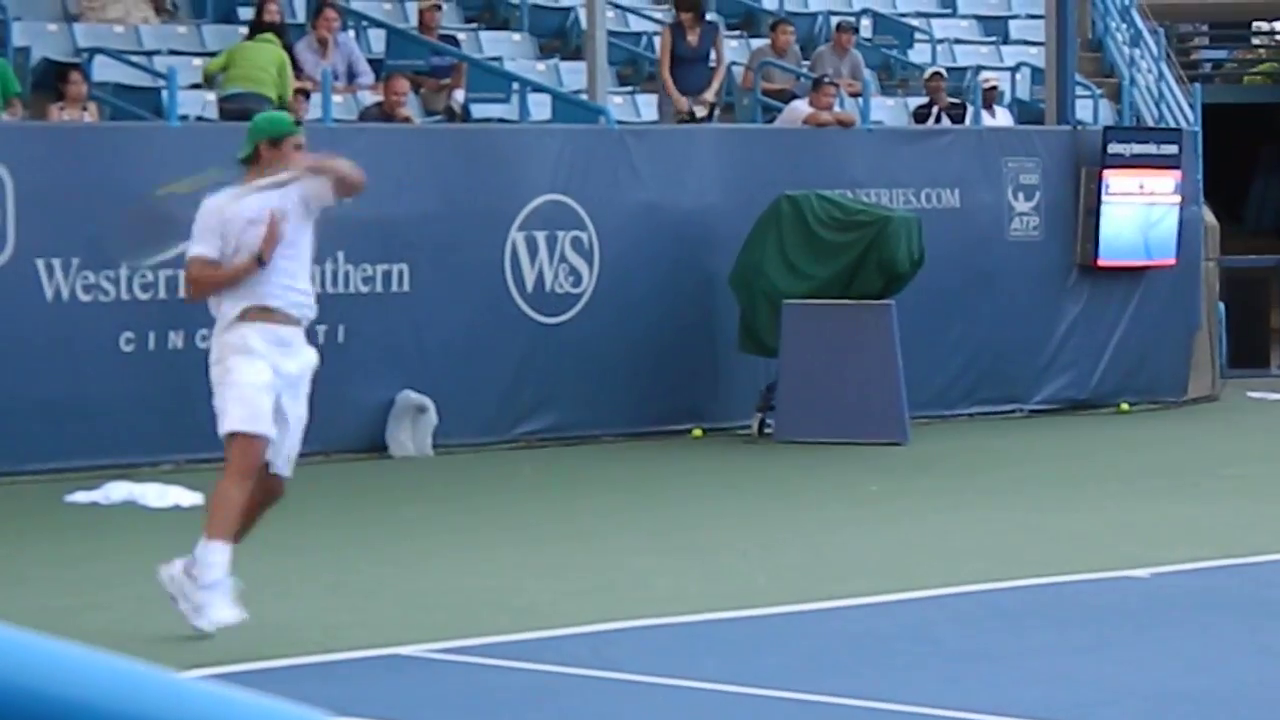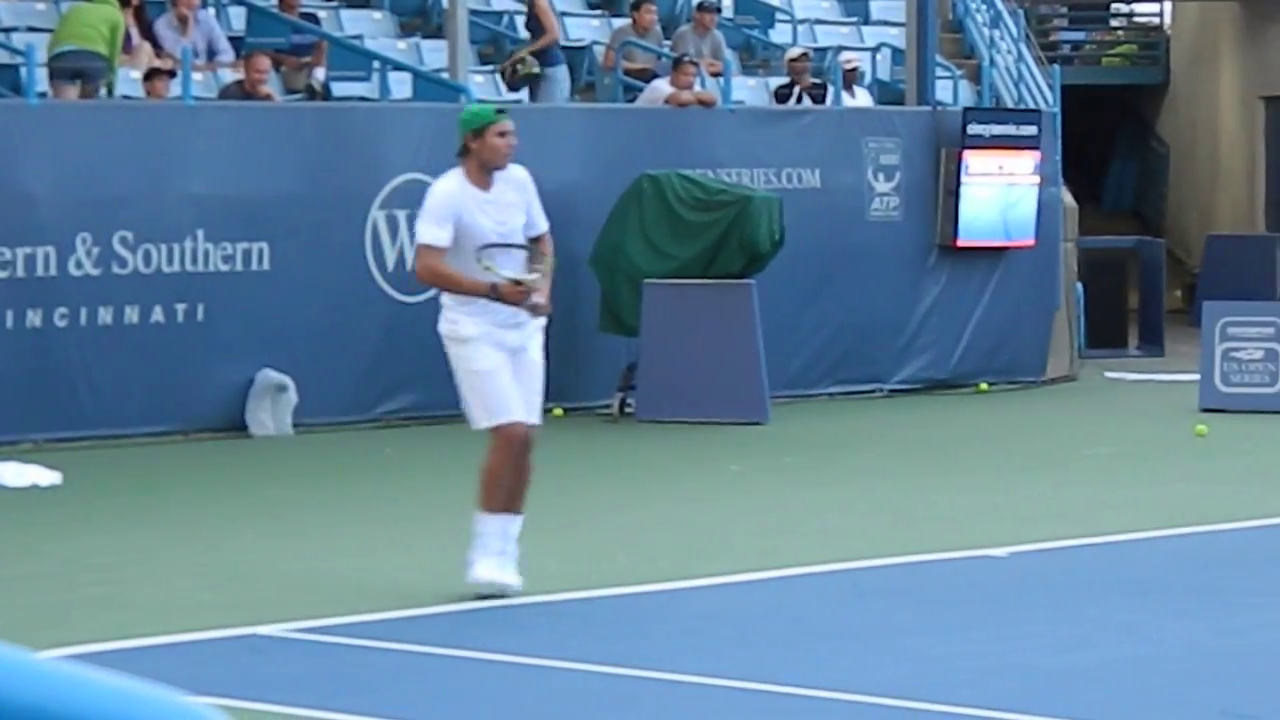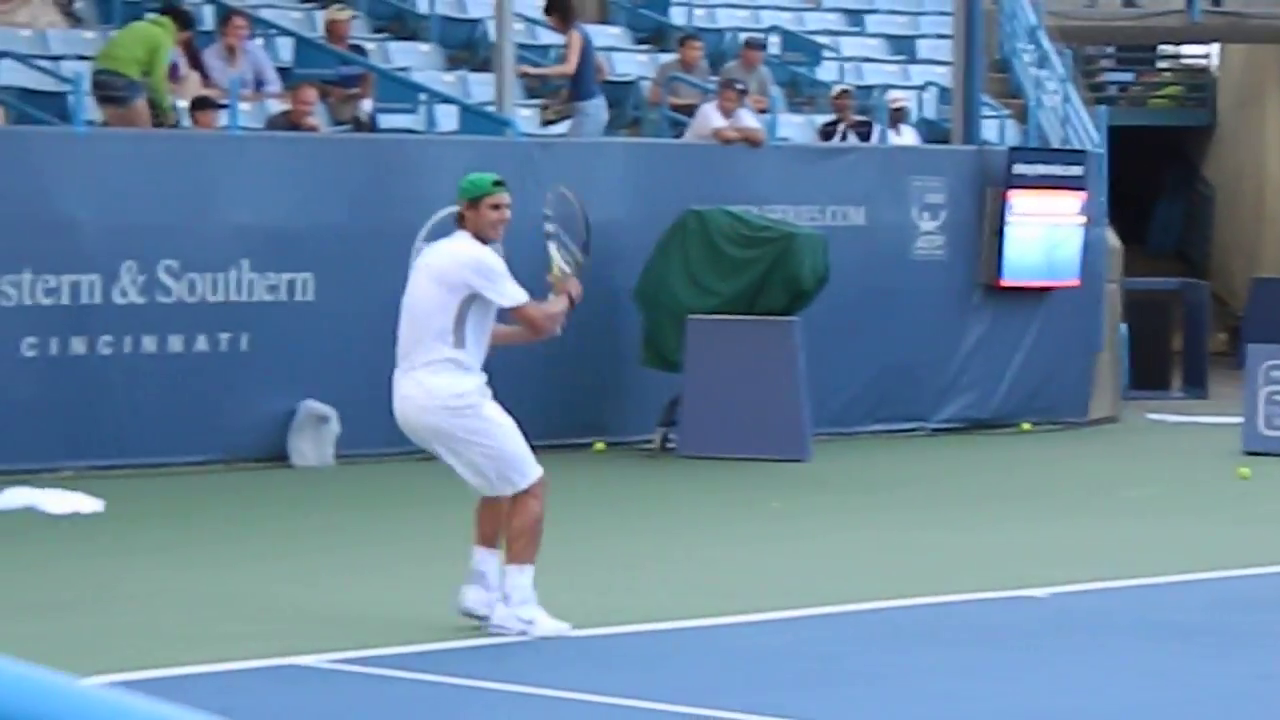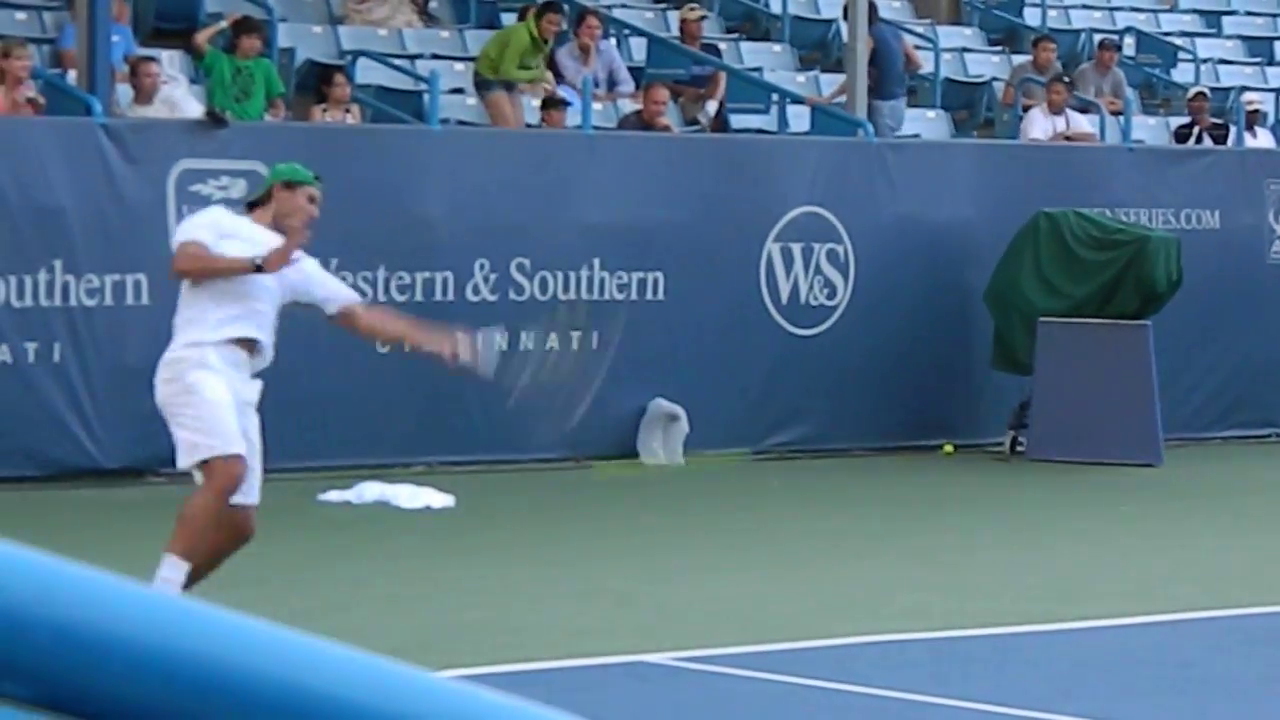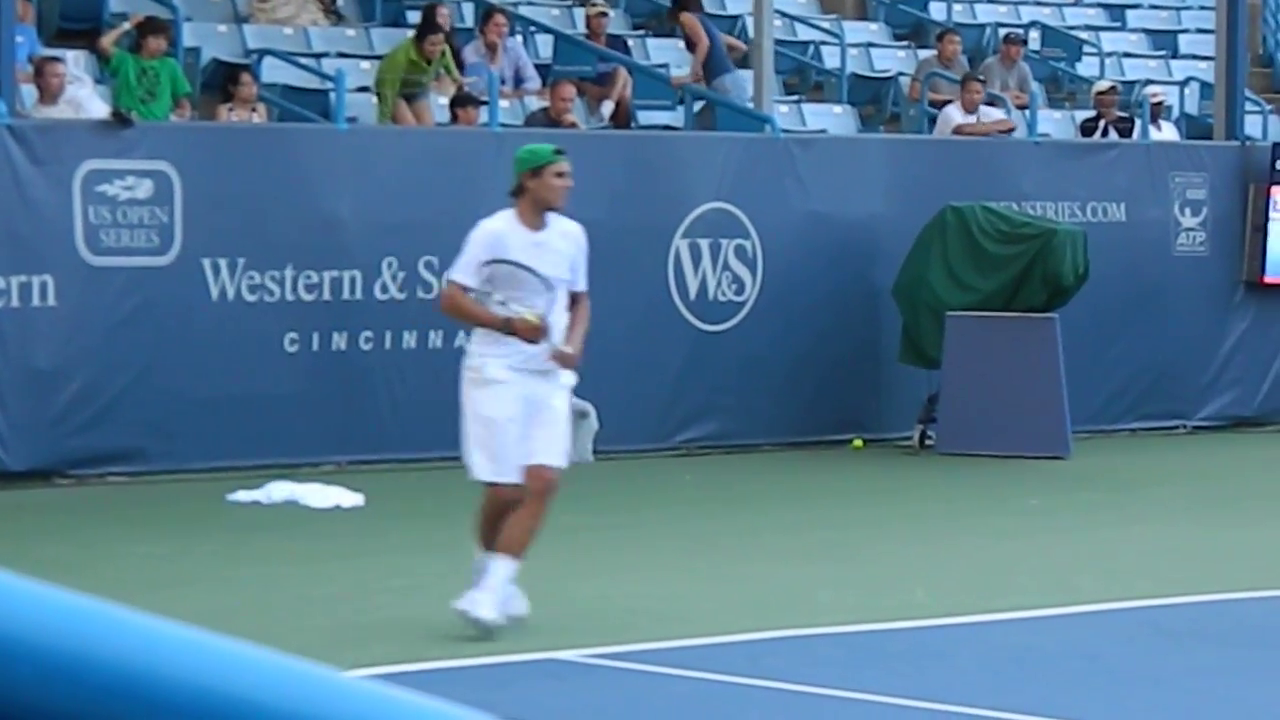
dt=1s
person 1, frame 1
left shoulder: (309, 189)
right shoulder: (218, 207)
left elbow: (353, 181)
right elbow: (197, 286)
left wrist: (313, 164)
right wrist: (251, 261)
left hip: (295, 353)
right hip: (246, 345)
left knee: (269, 484)
right knee: (247, 454)
left ankle: (189, 570)
right ankle: (209, 581)
person 1, frame 2
left shoulder: (520, 181)
right shoulder: (445, 195)
left elbow: (541, 243)
right elbow: (425, 268)
left wrist: (541, 288)
right wrist: (493, 292)
left hip: (521, 326)
right hip: (469, 331)
left knee: (526, 436)
right knee: (510, 433)
left ankle: (501, 544)
right ankle: (485, 548)
person 1, frame 3
left shoulder: (437, 256)
right shoulder: (475, 259)
right elbow: (539, 322)
left wrist: (520, 334)
right wrist: (566, 296)
left hip: (412, 399)
right hip: (452, 398)
left knee: (498, 487)
right knee: (529, 491)
left ankle: (485, 588)
right ankle: (519, 607)
person 1, frame 4
left shoulder: (297, 264)
right shoulder: (215, 221)
left elbow: (362, 316)
right elbow: (185, 265)
left wrist: (435, 339)
right wrist: (256, 264)
left hip: (237, 389)
right hip: (194, 366)
left knee: (239, 527)
right knee: (226, 473)
left ankle: (164, 595)
right ankle: (162, 596)
person 1, frame 5
left shoulder: (573, 236)
right shoulder: (492, 230)
left elbow: (579, 299)
right elbow: (451, 297)
left wrist: (574, 342)
right wrist: (509, 326)
left hip: (545, 377)
right hip: (494, 374)
left knee: (542, 481)
right knee: (502, 488)
left ankle: (491, 592)
right ankle: (493, 578)
